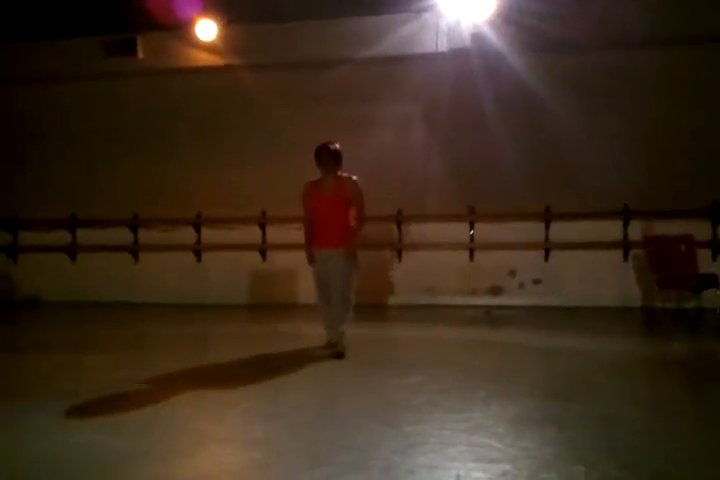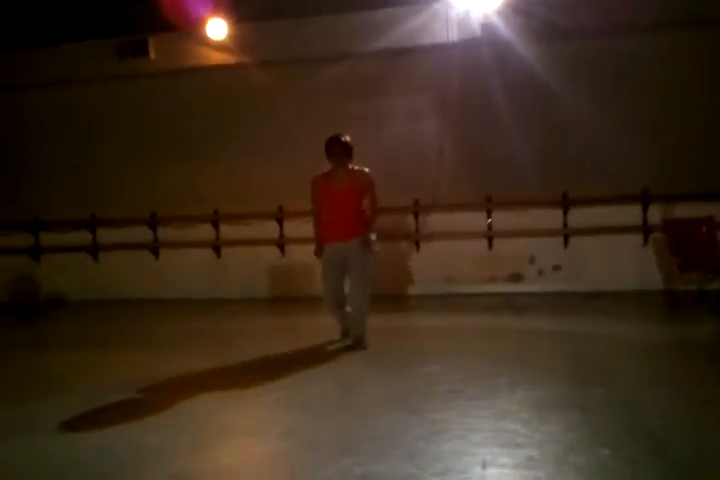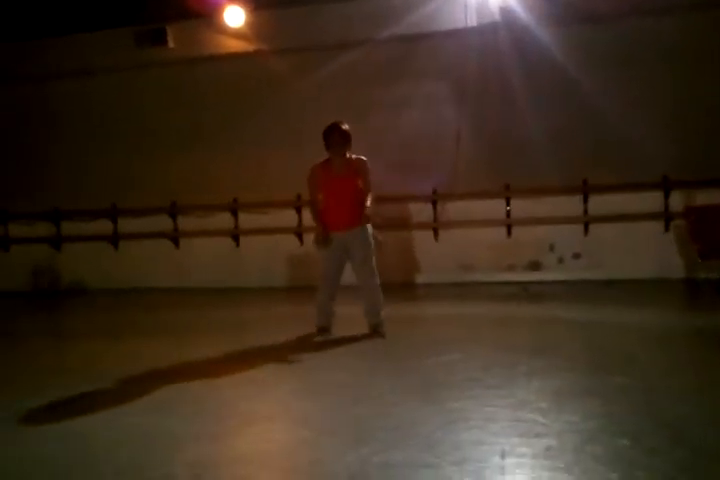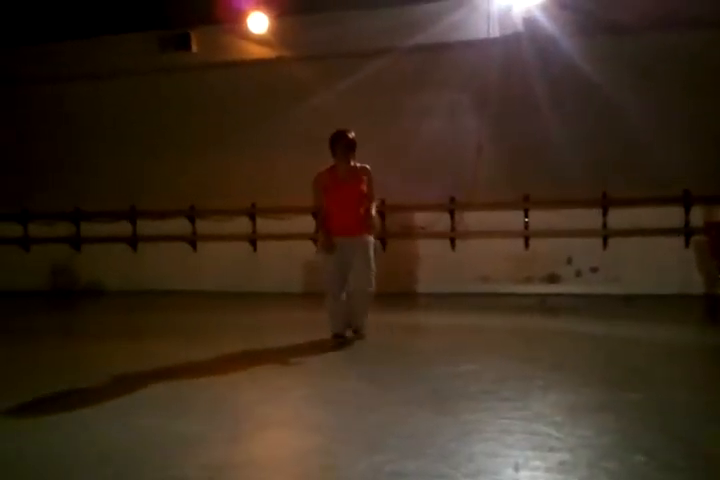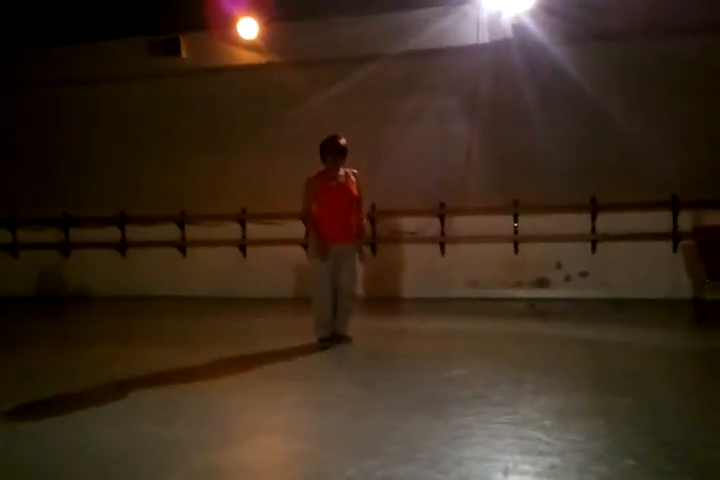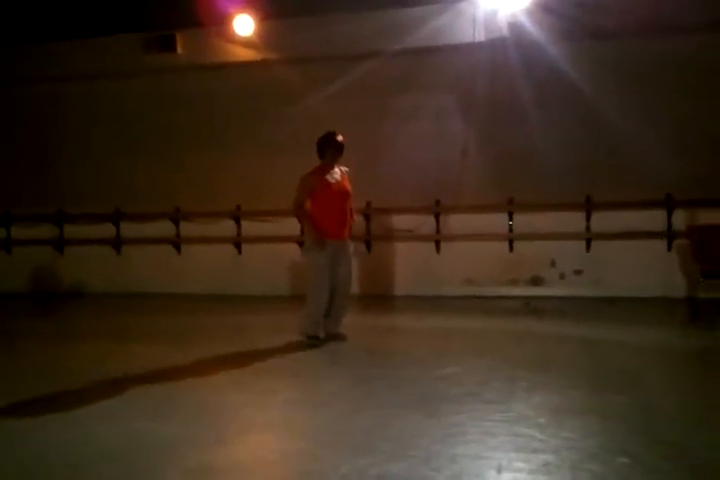
dt=0.4s
person 1, frame 1
left shoulder: (350, 183)
right shoulder: (310, 188)
left elbow: (359, 215)
right elbow: (308, 220)
left wrist: (353, 242)
right wrist: (308, 247)
left hip: (342, 248)
right hip: (320, 249)
left knee: (341, 295)
right knee: (325, 296)
left ankle: (337, 339)
right ankle: (333, 336)
person 1, frame 2
left shoulder: (362, 176)
right shoulder: (319, 181)
left elbow: (372, 206)
right elbow: (317, 213)
left wrist: (367, 231)
right wrist: (318, 241)
left hip: (357, 241)
right hip: (331, 244)
left knee: (359, 290)
right knee: (331, 291)
left ankle: (358, 333)
right ankle: (346, 322)
person 1, frame 3
left shoulder: (360, 164)
right shoulder: (318, 171)
left elbow: (367, 191)
right elbow: (314, 202)
left wrist: (366, 206)
right wrist: (320, 228)
left hip: (358, 231)
right hip: (332, 234)
left knee: (369, 278)
right knee: (328, 280)
left ankle: (375, 322)
right ankle: (323, 323)
person 1, frame 4
left shoulder: (364, 172)
right shoulder: (323, 177)
left elbow: (371, 200)
right elbow: (318, 210)
left wrist: (371, 214)
right wrist: (323, 235)
left hip: (361, 238)
right hip: (335, 240)
left knee: (364, 285)
right knee: (335, 287)
left ankle: (356, 323)
right ankle: (339, 329)
person 1, frame 5
left shoulder: (352, 177)
right shoulder: (315, 182)
right elbow: (306, 214)
left wrist: (361, 233)
right wrist: (316, 240)
left hip: (349, 245)
right hip: (326, 245)
left knee: (347, 290)
right knee: (324, 291)
left ankle: (340, 330)
right ankle: (324, 333)
person 1, frame 6
left shoulder: (344, 173)
right shoulder: (311, 178)
right elbow: (298, 206)
left wrist: (350, 226)
right wrist: (312, 231)
left hip: (342, 241)
right hip: (321, 241)
left knee: (342, 288)
right knee: (320, 288)
left ankle: (332, 328)
right ankle: (311, 330)
